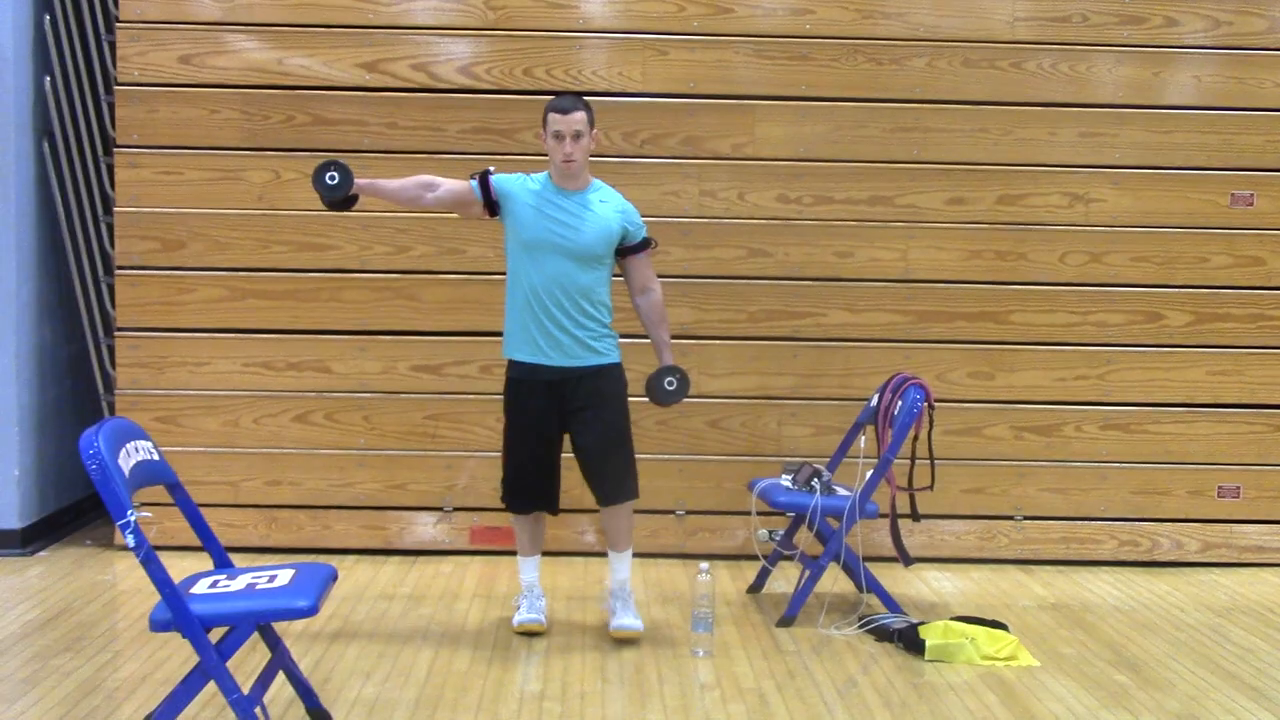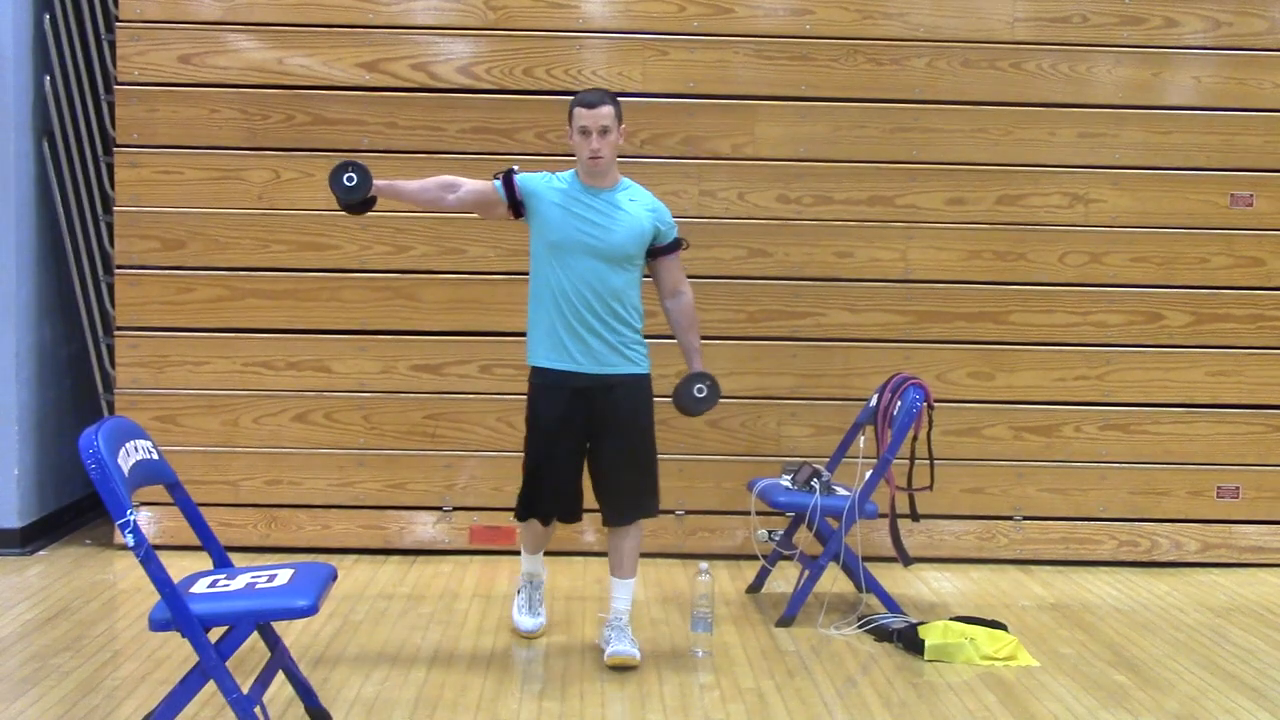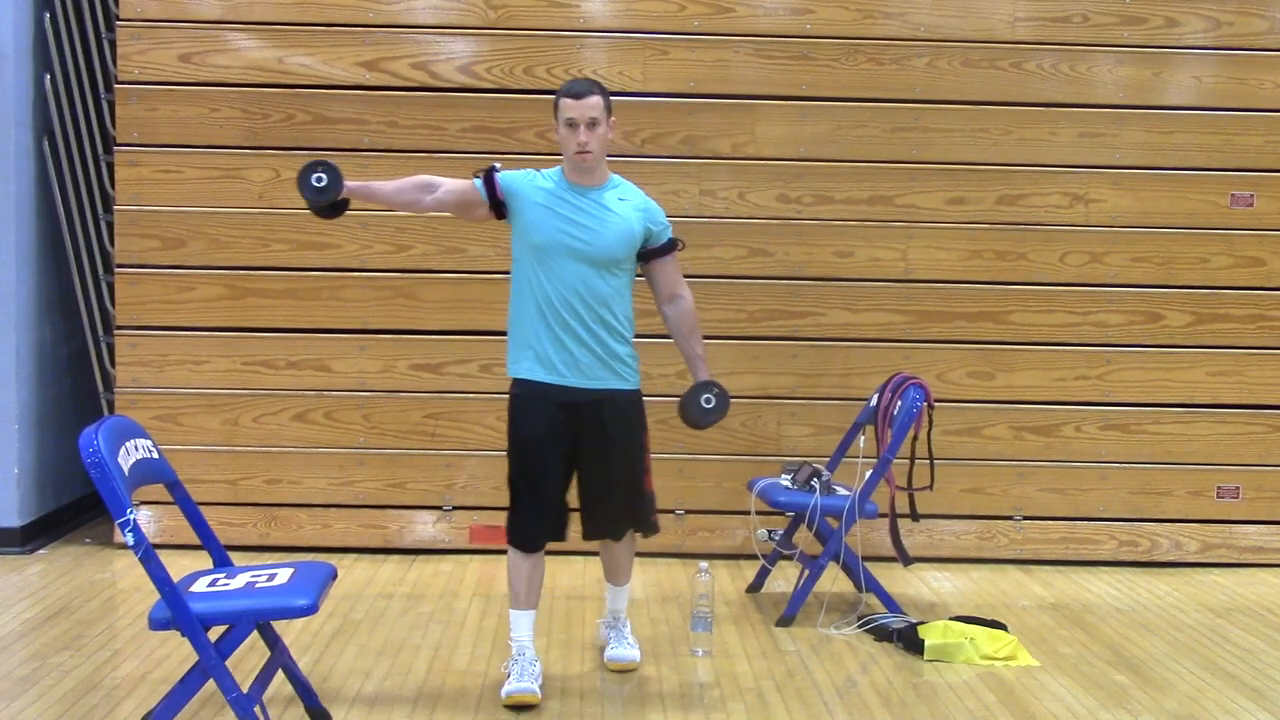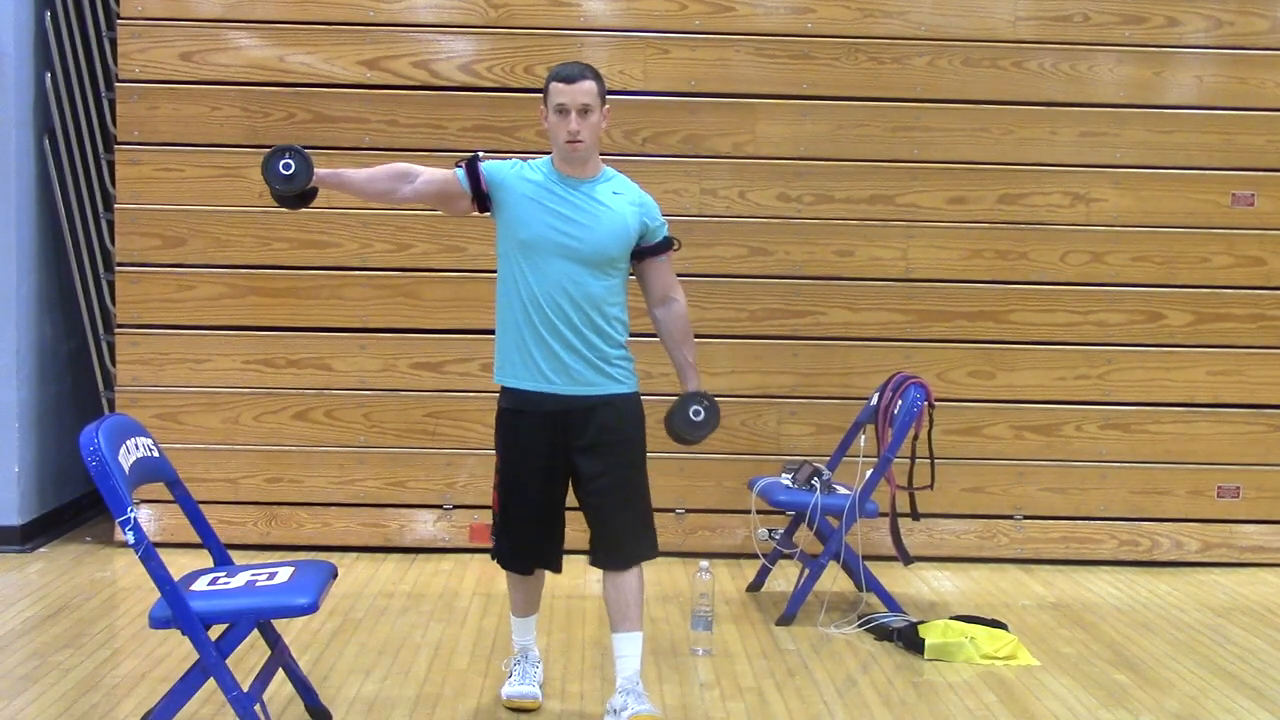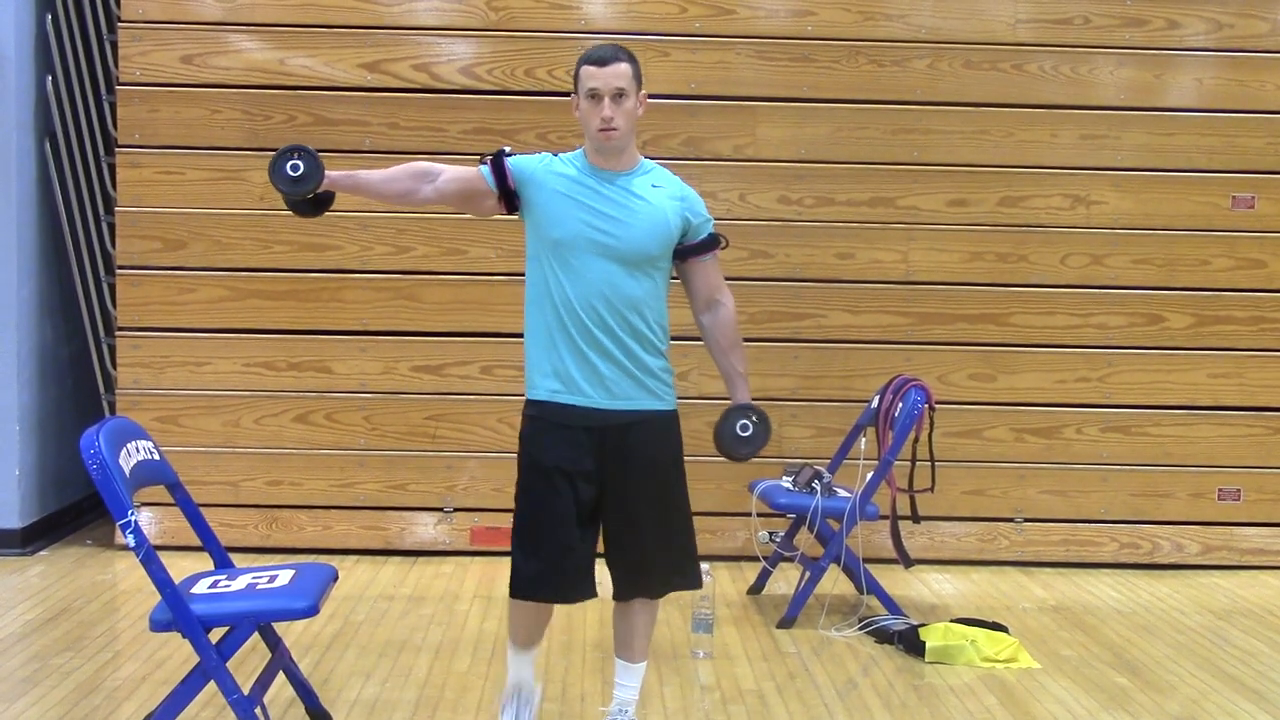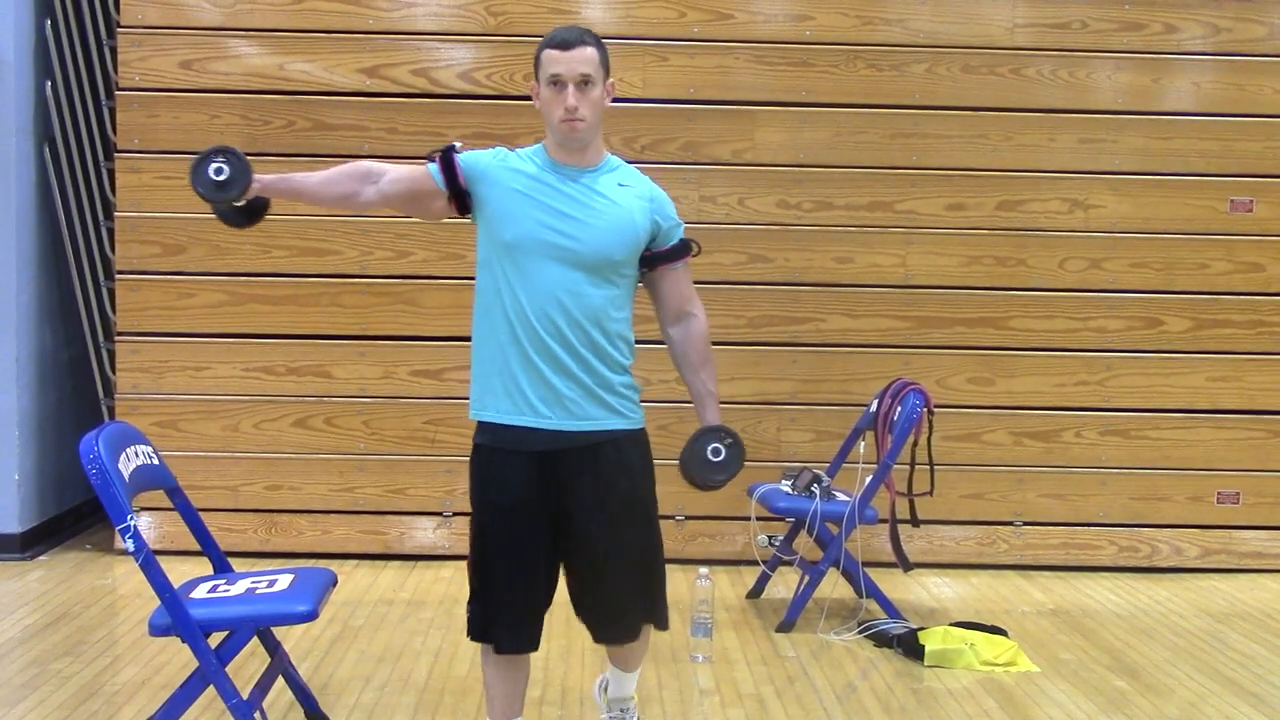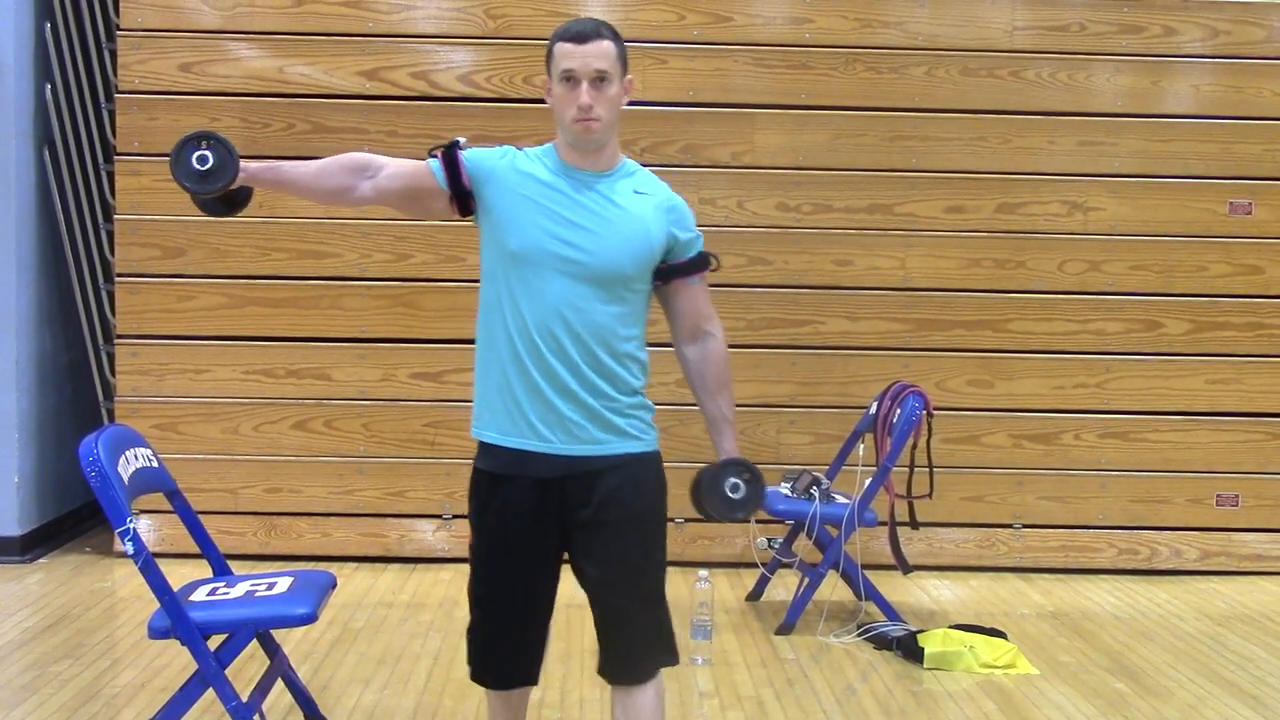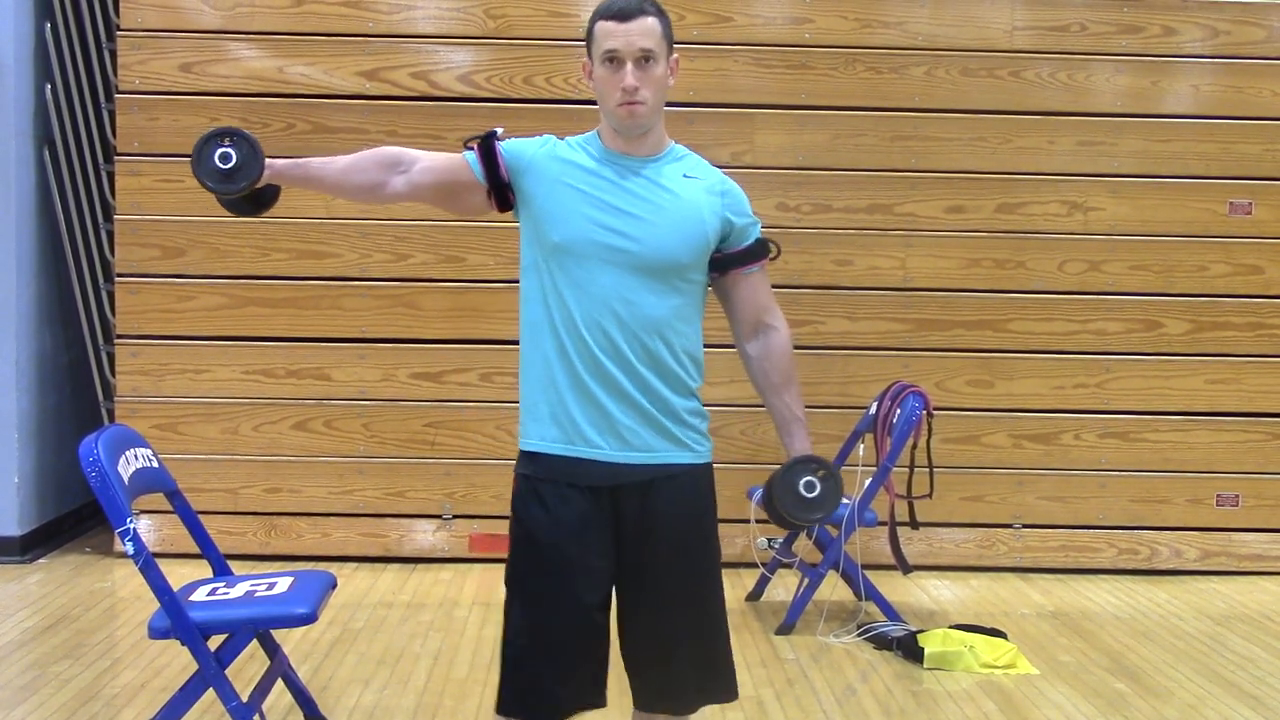
dt=0.5s
person 1, frame 1
left shoulder: (619, 212)
right shoulder: (512, 192)
left elbow: (646, 290)
right elbow: (433, 192)
left wrist: (666, 358)
right wrist: (362, 186)
left hip: (597, 369)
right hip: (529, 369)
left knee: (615, 485)
right knee: (527, 490)
left ankle: (621, 591)
right ankle: (531, 593)
person 1, frame 2
left shoulder: (650, 211)
right shoulder: (538, 191)
left elbow: (675, 294)
right elbow: (455, 192)
left wrist: (695, 365)
right wrist: (381, 187)
left hip: (625, 379)
right hip: (554, 374)
left knee: (626, 504)
right knee: (544, 497)
left ankle: (618, 622)
right ankle: (532, 579)
person 1, frame 3
left shoulder: (641, 210)
right shoulder: (521, 190)
left elbow: (674, 298)
right elbow: (431, 193)
left wrist: (700, 373)
right wrist: (350, 188)
left hip: (614, 390)
right hip: (538, 389)
left knee: (617, 520)
right knee: (529, 527)
left ankle: (615, 620)
right ankle: (523, 657)
person 1, frame 4
left shoulder: (637, 205)
right shoulder: (508, 181)
left elbow: (667, 301)
right elbow: (410, 182)
left wrist: (691, 384)
right wrist: (320, 176)
left hip: (610, 399)
right hip: (527, 396)
left knee: (621, 546)
right knee: (524, 543)
right ankle: (525, 657)
person 1, frame 5
left shoulder: (679, 200)
right shoulder: (536, 177)
left elbow: (713, 306)
right elbow: (431, 183)
left wrist: (740, 396)
right wrist: (334, 180)
left hip: (647, 415)
right hip: (556, 410)
left knee: (642, 574)
right knee: (540, 573)
person 1, frame 6
left shoulder: (647, 201)
right shoulder: (491, 174)
left elbow: (684, 319)
right elbow: (376, 183)
left wrist: (711, 419)
right wrist: (265, 184)
left hip: (611, 436)
right hip: (508, 435)
left knee: (625, 603)
right knee: (506, 616)
person 1, frame 7
left shoulder: (664, 209)
right shoulder: (496, 175)
left elbow: (700, 337)
right elbow: (368, 178)
left wrist: (727, 448)
right wrist: (249, 172)
left hip: (622, 461)
right hip: (512, 457)
left knee: (637, 651)
right knee: (505, 645)
person 1, frame 8
left shoulder: (717, 195)
right shoulder: (536, 165)
left elbow: (761, 331)
right elbow: (402, 173)
left wrist: (799, 447)
right wrist: (278, 170)
left hip: (672, 472)
right hip: (557, 468)
